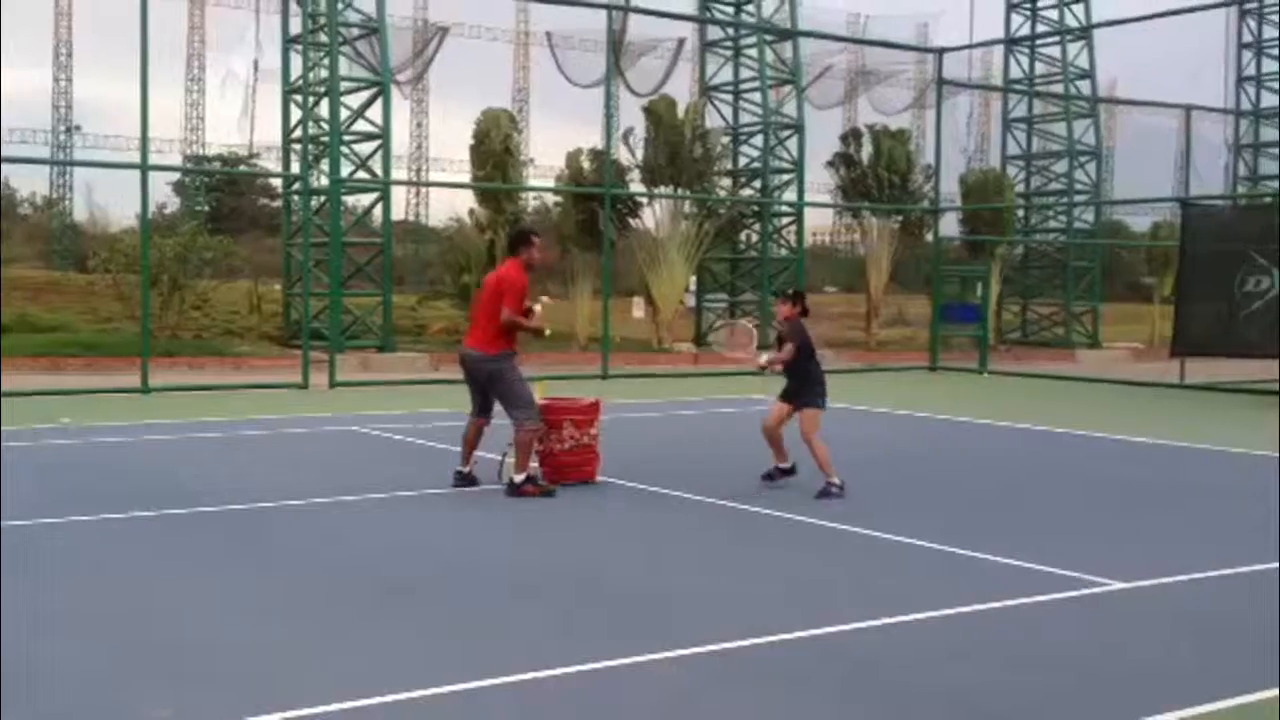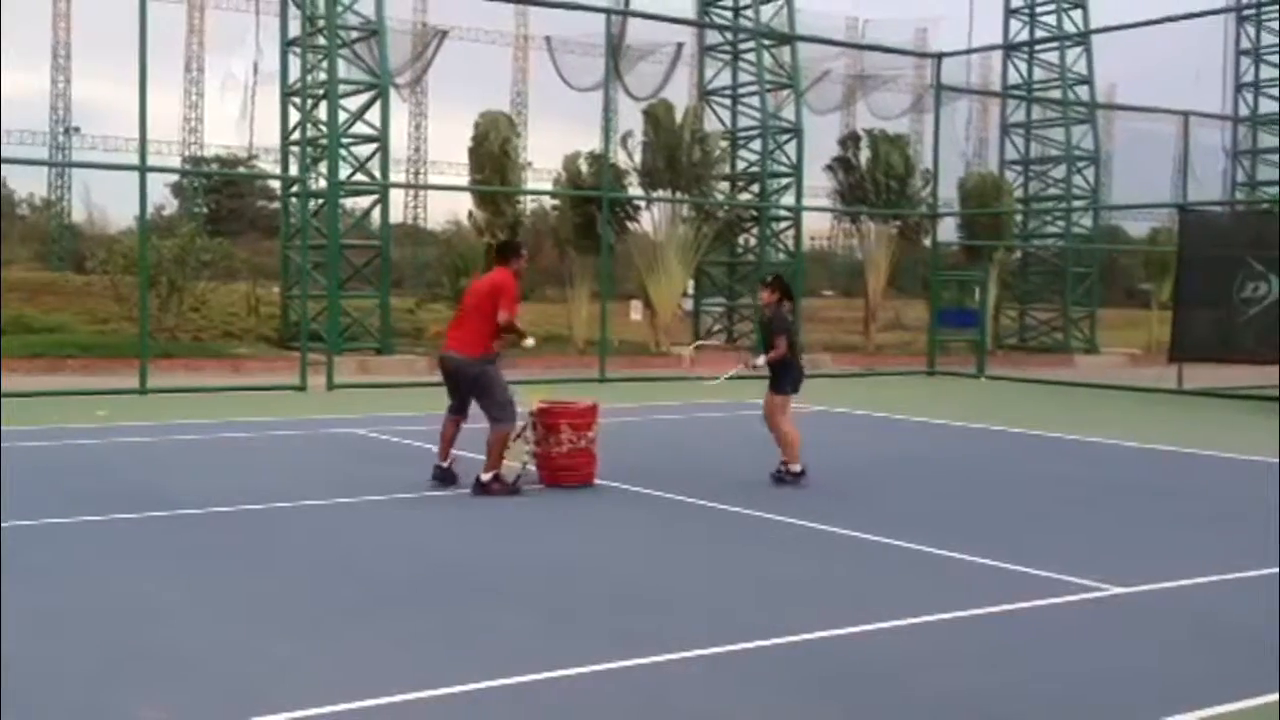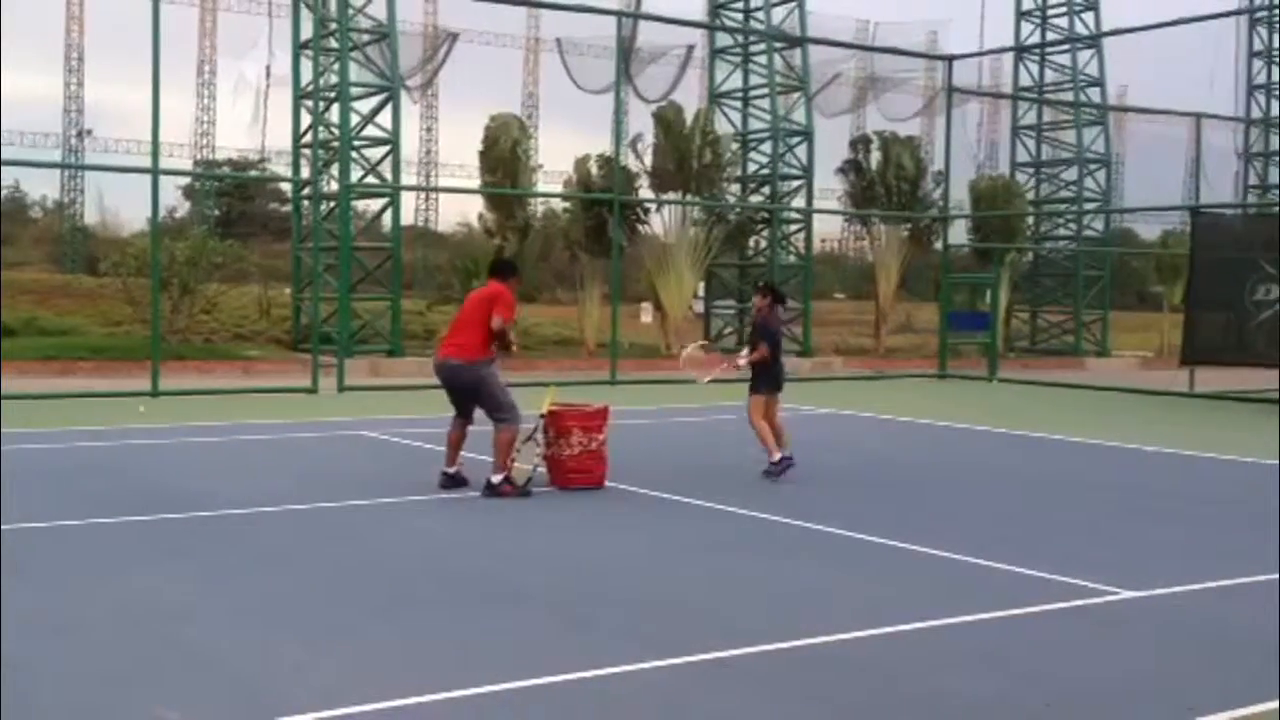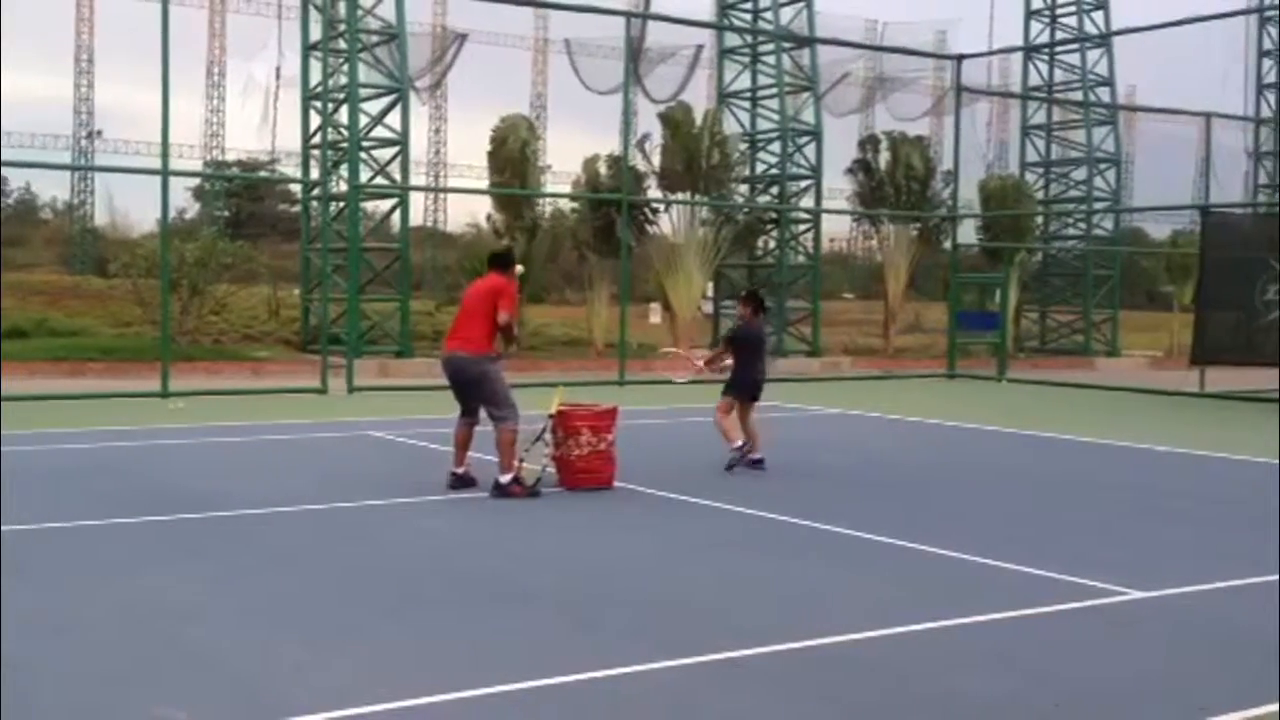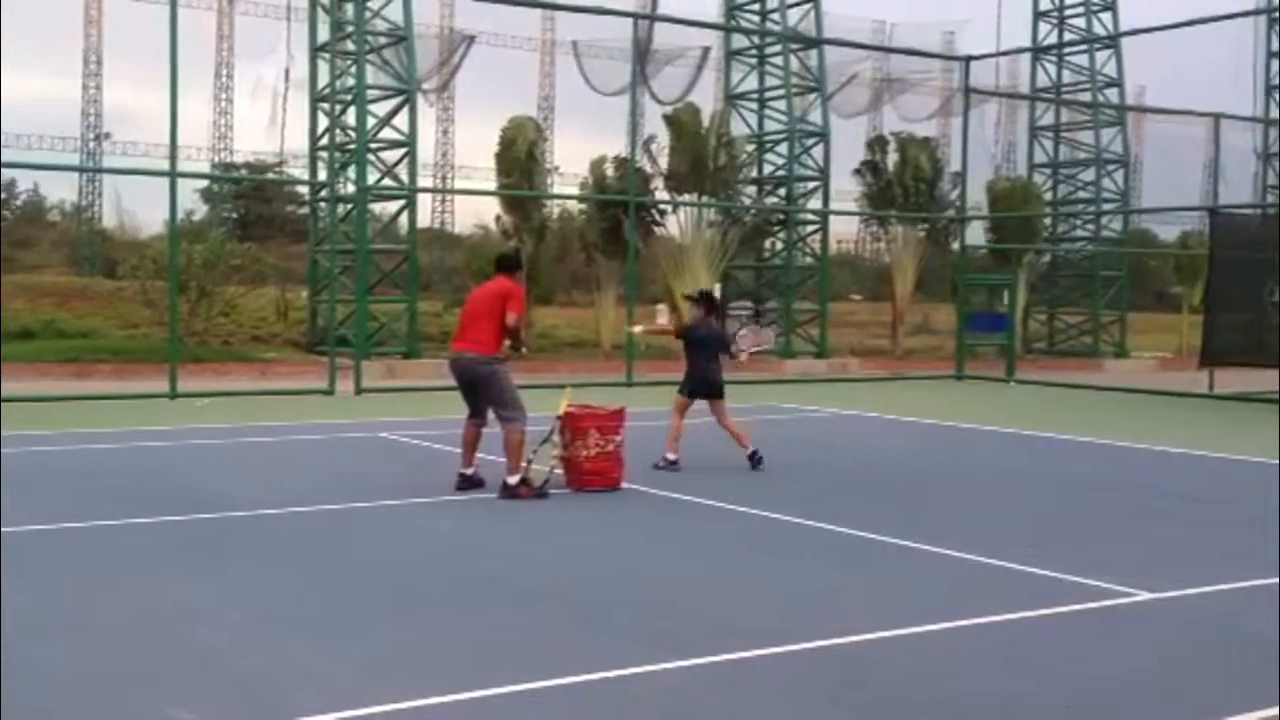
dt=0.4s
person 1, frame 1
left shoulder: (498, 273)
right shoulder: (515, 276)
right elbow: (507, 319)
left wrist: (525, 310)
right wrist: (532, 327)
left hip: (471, 351)
right hip: (493, 356)
left knee: (479, 413)
right knee: (527, 415)
left ankle: (463, 471)
right ankle: (520, 480)
person 1, frame 2
left shoulder: (481, 280)
right shoulder: (508, 282)
right elbow: (503, 321)
left wrist: (511, 335)
right wrist: (519, 331)
left hip: (449, 353)
right hip: (476, 359)
left knee: (456, 410)
right knee: (504, 416)
left ankle: (442, 465)
right ankle: (488, 479)
person 1, frame 3
left shoulder: (476, 293)
right shoulder: (503, 294)
right elbow: (497, 327)
left wrist: (498, 342)
right wrist: (508, 342)
left hip: (443, 361)
right hip: (470, 363)
left knee: (462, 415)
right knee: (508, 418)
left ankle: (450, 472)
right ankle: (498, 480)
person 1, frame 4
left shoulder: (475, 286)
right shoulder: (505, 285)
right elbow: (503, 320)
right wrist: (511, 338)
left hip: (450, 355)
right hip: (476, 357)
left knee: (468, 414)
right knee: (506, 416)
left ankle: (458, 473)
right ankle: (506, 480)
person 1, frame 5
left shoulder: (478, 290)
right shoulder: (514, 289)
right elbow: (511, 323)
right wrist: (517, 343)
left hip: (458, 356)
right hip: (484, 358)
left knee: (476, 414)
right knee: (514, 417)
left ankle: (466, 473)
right ankle: (513, 482)
person 2, frame 1
left shoulder: (795, 330)
right shoulder: (785, 332)
left elbow: (785, 356)
left wrist: (766, 360)
right wrist: (772, 363)
left hip: (812, 388)
right hip: (794, 387)
left knee: (809, 435)
right knee: (769, 425)
left ankle: (834, 482)
right ankle: (784, 465)
person 2, frame 2
left shoulder: (777, 318)
right shoulder: (770, 316)
left elbow: (782, 350)
left wrist: (763, 360)
right wrist: (763, 358)
left hip: (788, 373)
right hip: (780, 373)
left knee: (780, 419)
right knee: (769, 414)
left ankle: (795, 468)
right ankle: (787, 462)
person 2, frame 3
left shoulder: (763, 322)
right shoulder: (771, 318)
left elbow: (762, 353)
left wrist: (744, 361)
right wrist: (747, 351)
left hip: (765, 374)
right hip: (773, 372)
left knee: (755, 418)
right knee: (770, 417)
left ankle: (776, 458)
right ankle: (782, 456)
person 2, frame 4
left shoulder: (740, 329)
right shoulder: (759, 328)
left elbow: (721, 351)
left wrist: (705, 362)
right wrist: (724, 363)
left hip: (742, 378)
right hip: (757, 378)
left knee: (721, 415)
right knee: (745, 418)
left ankle: (738, 446)
right ankle: (755, 457)
person 2, frame 5
left shoulder: (692, 328)
right shoulder: (718, 331)
left elbow: (666, 330)
right elbow: (729, 352)
left wrist: (642, 329)
right wrist: (741, 357)
left hip: (695, 378)
right hip: (715, 378)
left knee: (677, 416)
right knee: (723, 418)
left ankle: (671, 458)
right ankle: (751, 452)
